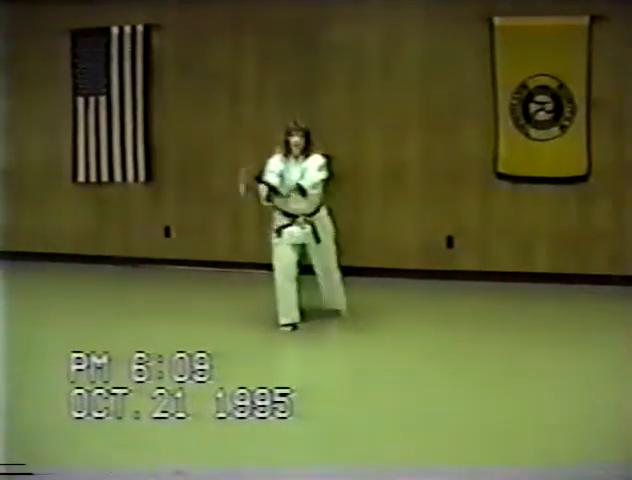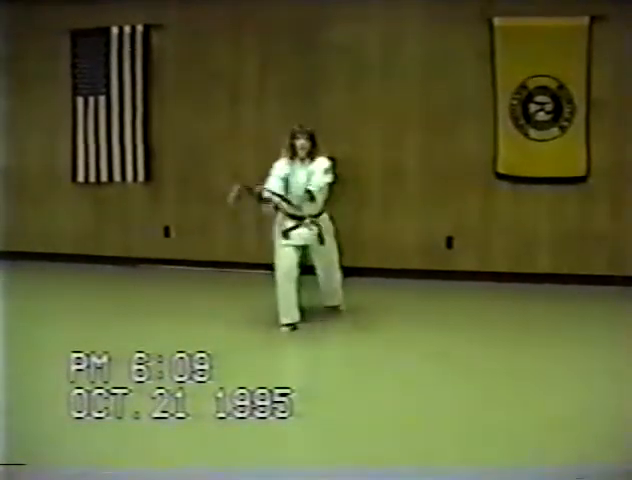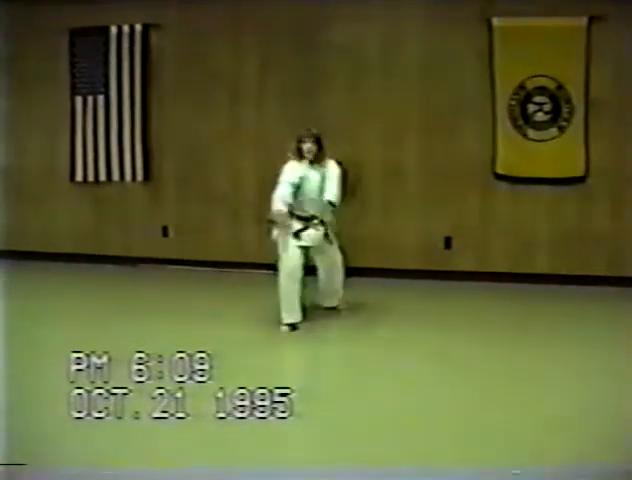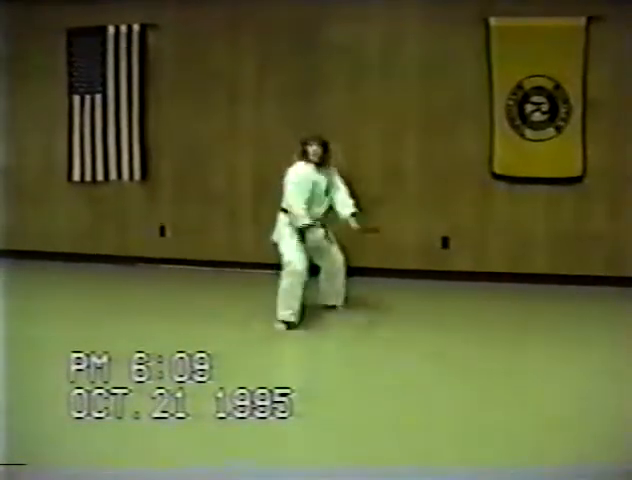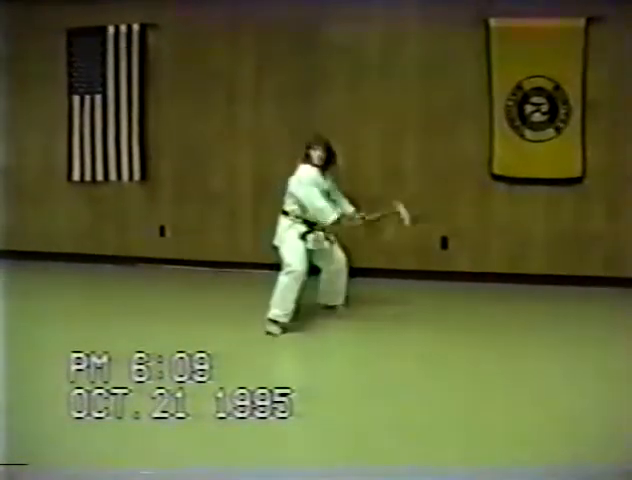
dt=0.1s
person 1, frame 1
left shoulder: (317, 161)
right shoulder: (276, 162)
left elbow: (312, 183)
right elbow: (269, 184)
left wrist: (294, 191)
right wrist: (268, 192)
left hip: (315, 221)
right hip: (286, 223)
left knee: (327, 266)
right knee: (284, 270)
left ankle: (336, 304)
right ankle: (288, 318)
person 1, frame 2
left shoulder: (323, 164)
right shoulder: (282, 165)
left elbow: (318, 186)
right elbow: (272, 188)
left wrist: (304, 198)
right wrist: (269, 197)
left hip: (317, 223)
right hip: (288, 224)
left knee: (328, 266)
right knee: (286, 270)
left ankle: (333, 301)
right ankle: (288, 318)
person 1, frame 3
left shoulder: (330, 167)
right shoulder: (292, 168)
left elbow: (332, 190)
right elbow: (282, 193)
left wrist: (328, 209)
right wrist: (279, 212)
left hip: (319, 225)
right hip: (292, 225)
left knee: (333, 263)
right knee: (291, 269)
left ankle: (330, 301)
right ankle: (289, 317)
person 1, frame 4
left shoulder: (329, 172)
right shoulder: (297, 171)
left elbow: (339, 194)
right elbow: (294, 201)
left wrist: (350, 216)
right wrist: (304, 228)
left hip: (317, 225)
right hip: (294, 226)
left knee: (335, 262)
right knee: (296, 267)
left ankle: (330, 299)
right ankle: (286, 316)
person 1, frame 5
left shoulder: (324, 175)
right shoulder: (304, 173)
left elbow: (336, 198)
right elbow: (314, 202)
left wrist: (351, 212)
right wrist: (336, 218)
left hip: (315, 229)
right hip: (294, 228)
left knee: (337, 262)
right knee: (295, 268)
left ankle: (330, 299)
right ankle: (276, 318)
